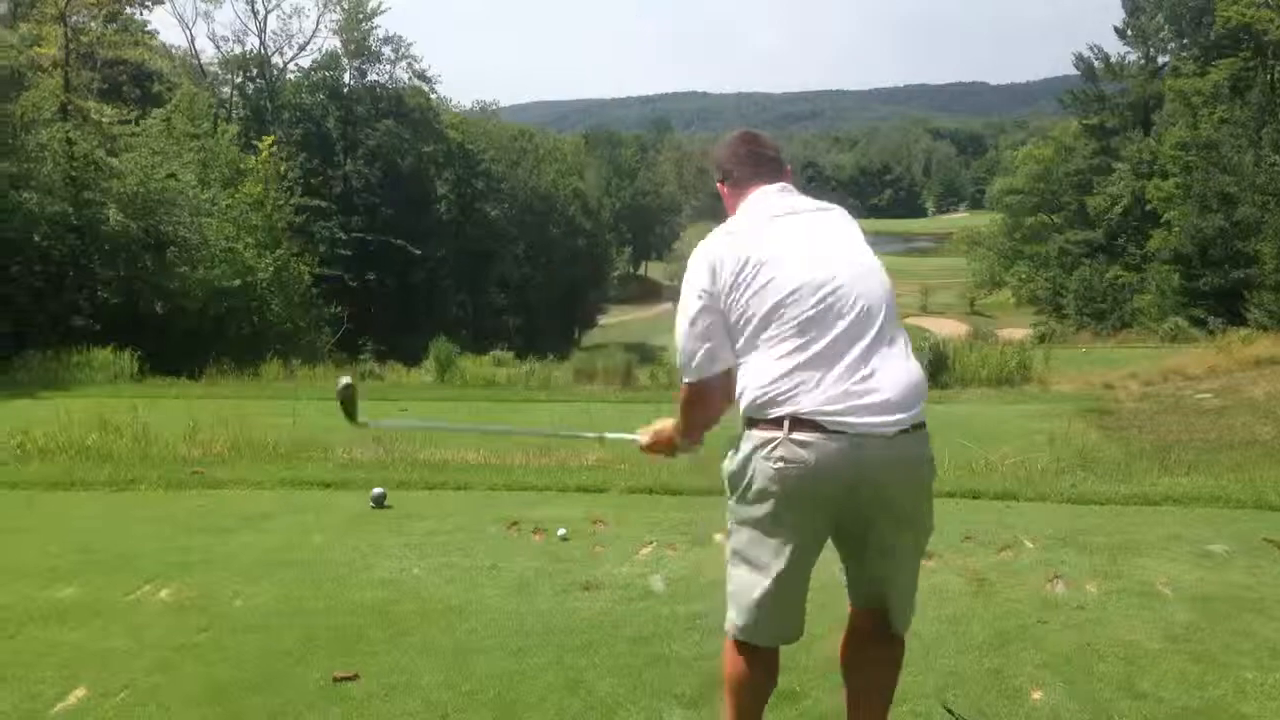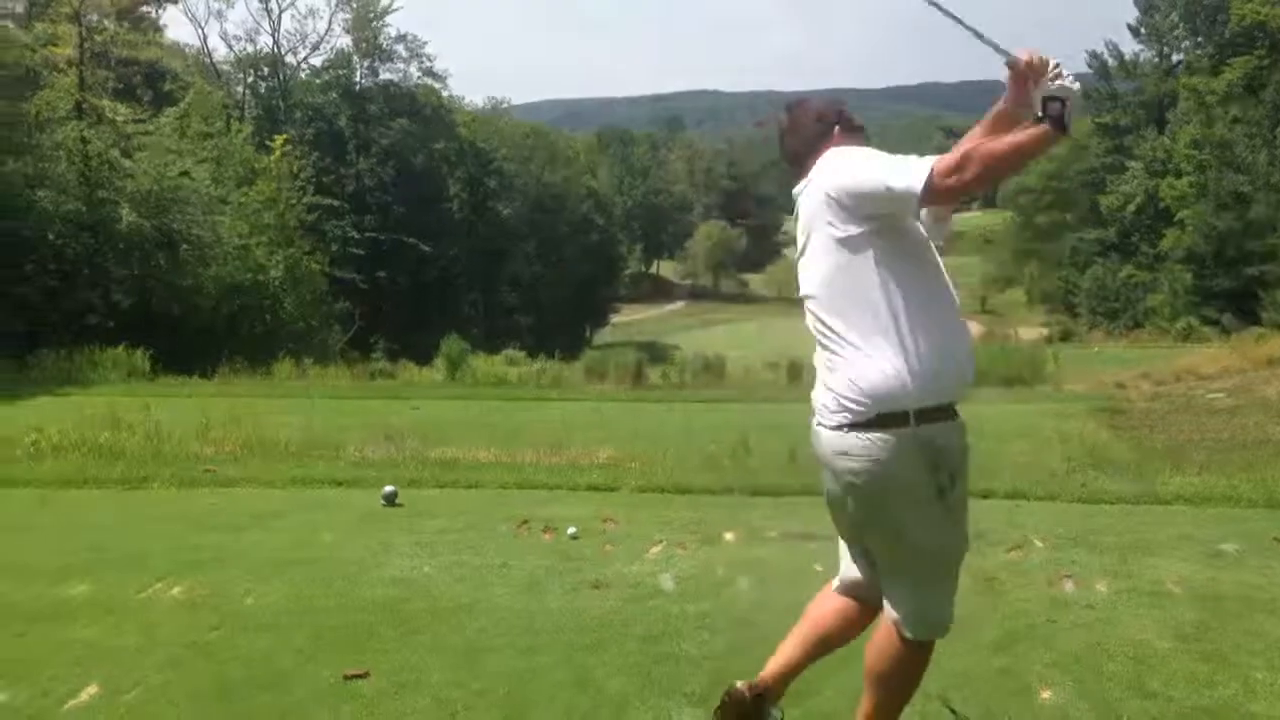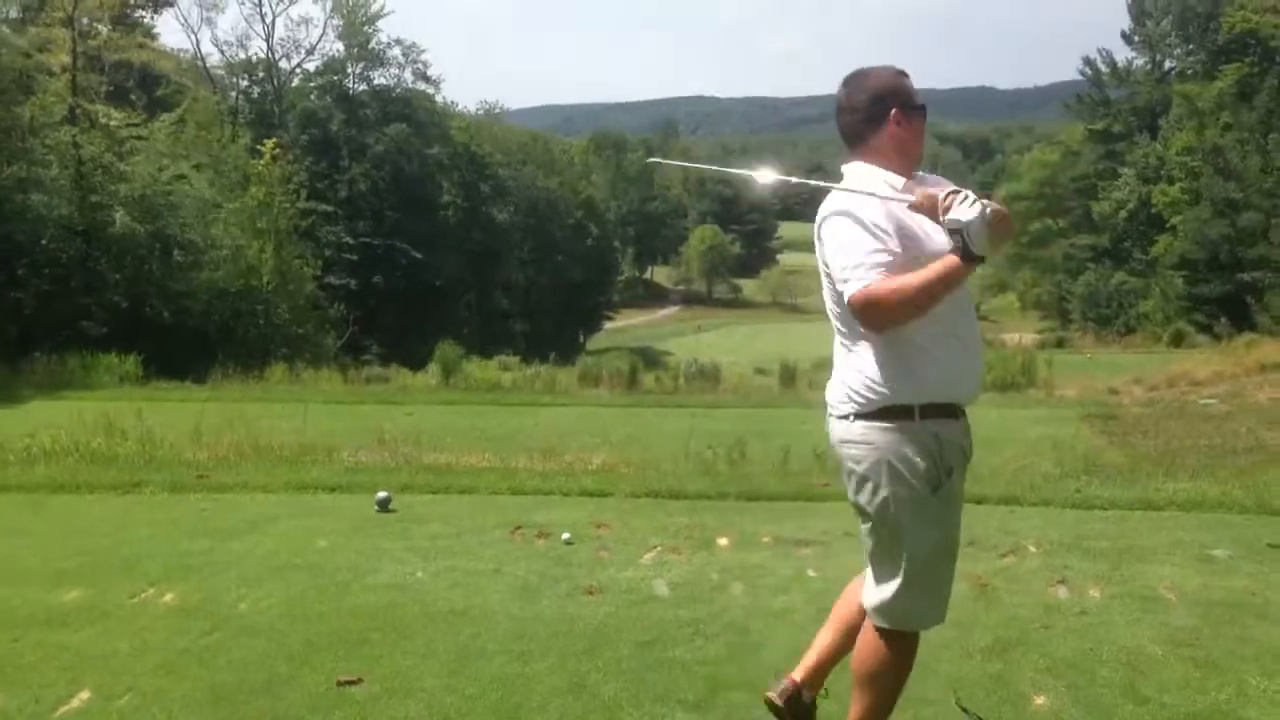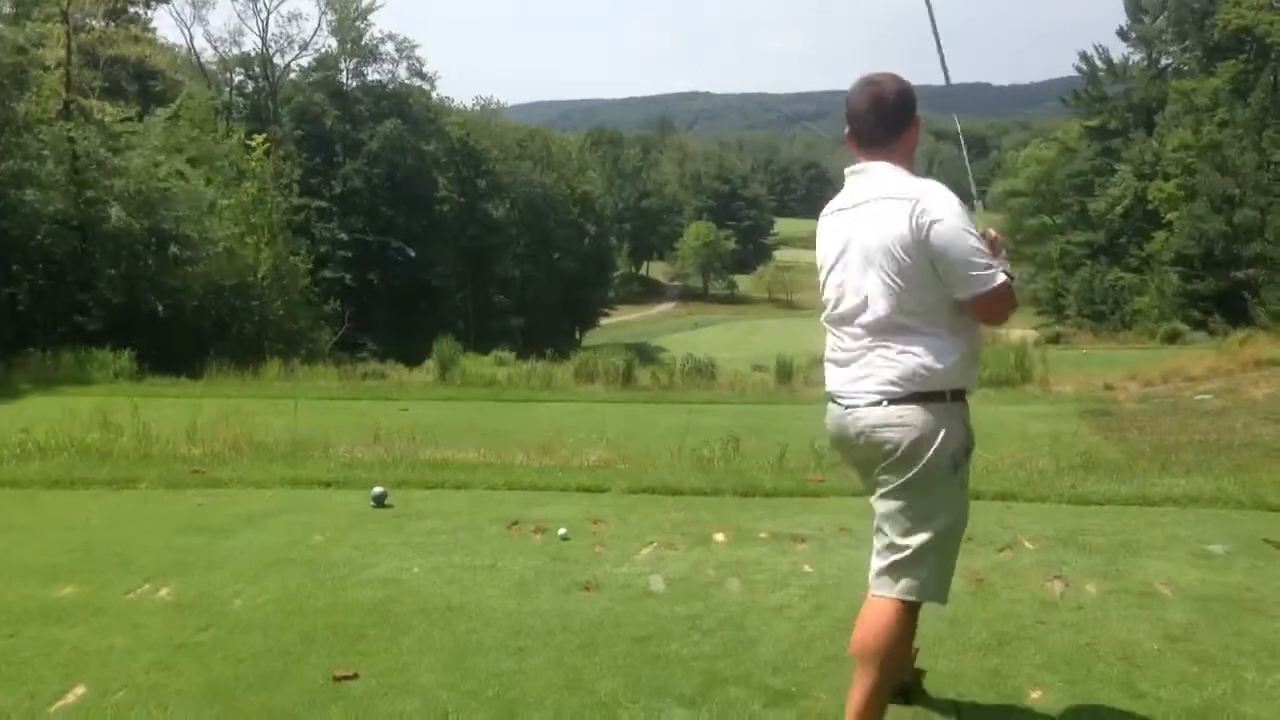
dt=0.4s
person 1, frame 1
left shoulder: (716, 252)
right shoulder: (839, 220)
left elbow: (708, 389)
left wrist: (682, 433)
left hip: (791, 449)
right hip: (900, 444)
left knee: (756, 624)
right knee: (881, 611)
person 1, frame 2
left shoulder: (858, 206)
right shoulder: (844, 181)
left elbow: (943, 174)
right elbow: (953, 177)
left wrist: (1018, 100)
right wrist: (1050, 124)
left hip: (850, 432)
right hip: (901, 436)
left knee: (864, 586)
right knee: (917, 613)
person 1, frame 3
left shoulder: (917, 195)
right shoulder: (853, 204)
left elbow: (998, 225)
right elbow: (876, 303)
left wrist: (969, 218)
right wrist: (964, 255)
left hip: (912, 424)
right hip: (897, 429)
left knee: (894, 581)
right knee: (902, 604)
person 1, frame 4
left shoulder: (837, 208)
right shoulder: (928, 201)
right elbow: (991, 302)
left wrist: (973, 255)
right wrist: (999, 281)
left hip: (854, 406)
right hip: (914, 413)
left knee: (900, 551)
right knee: (901, 576)
left ankle: (895, 665)
